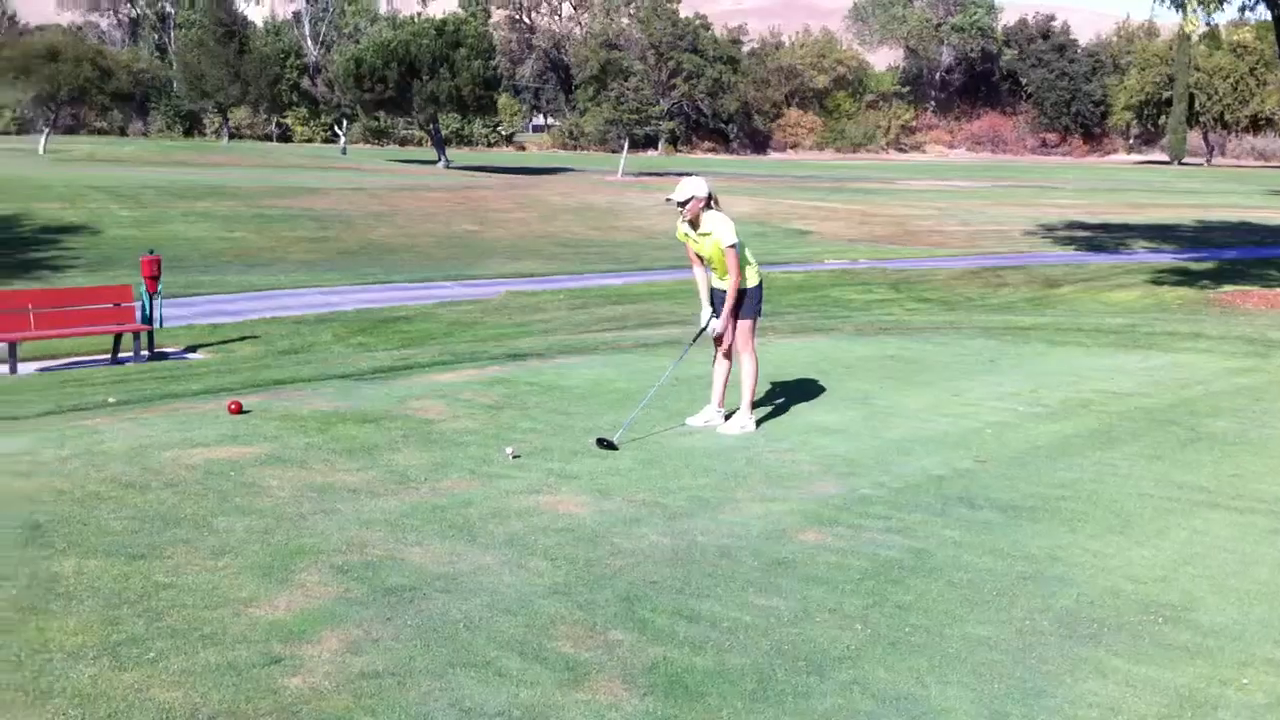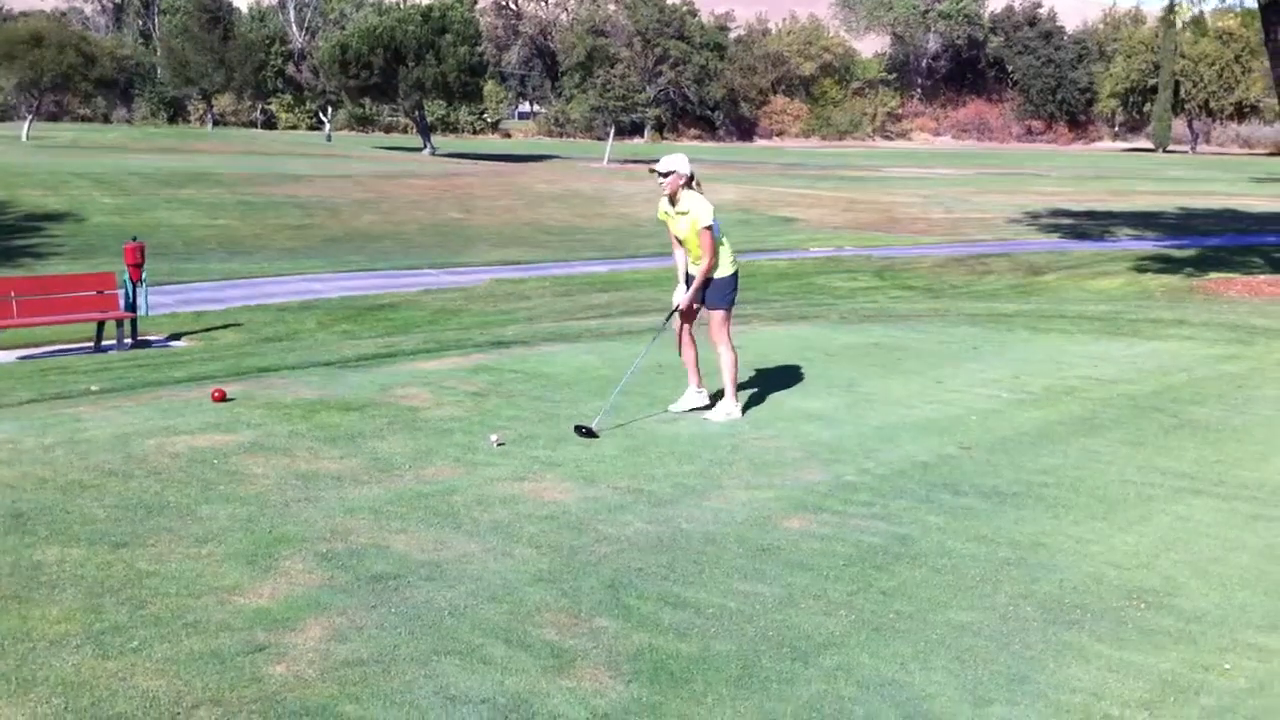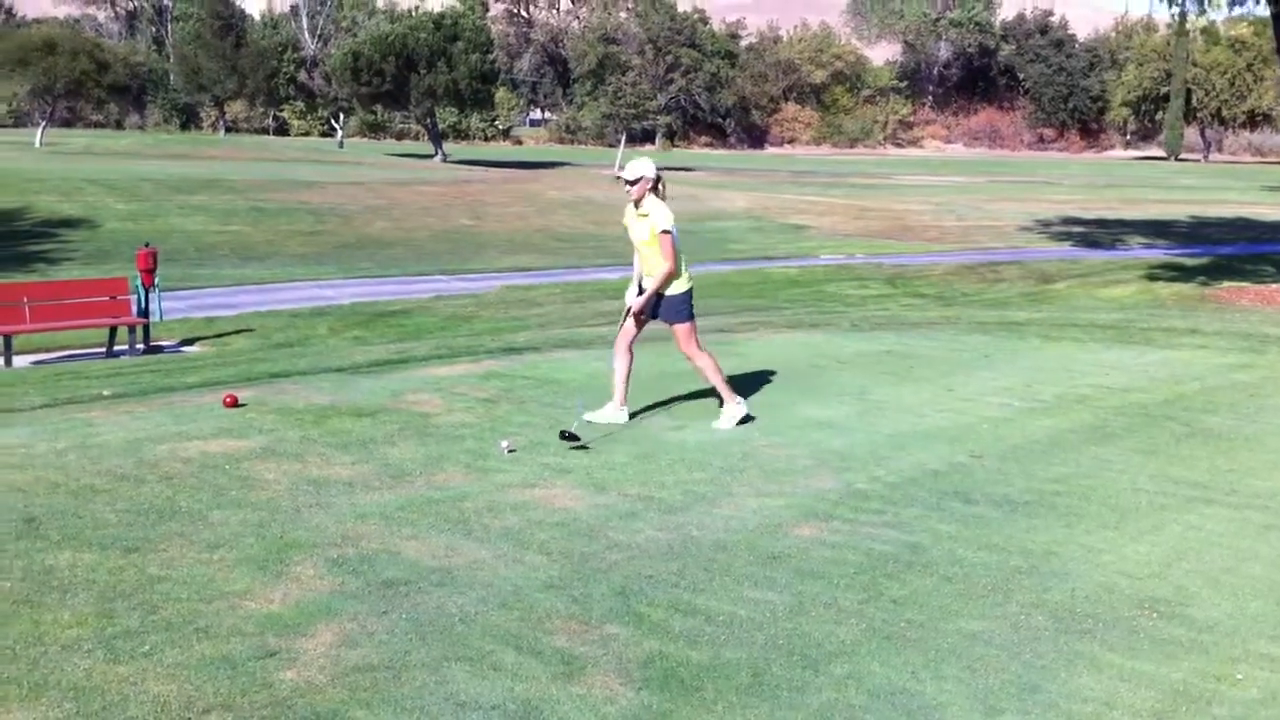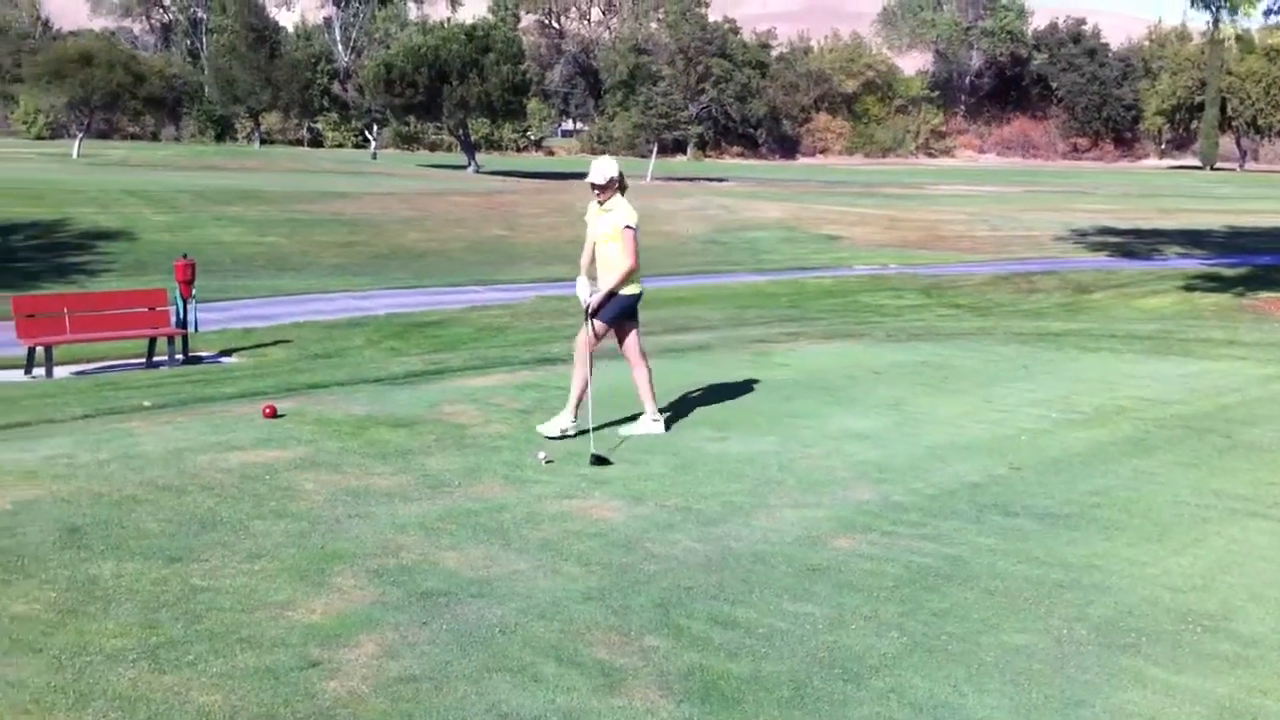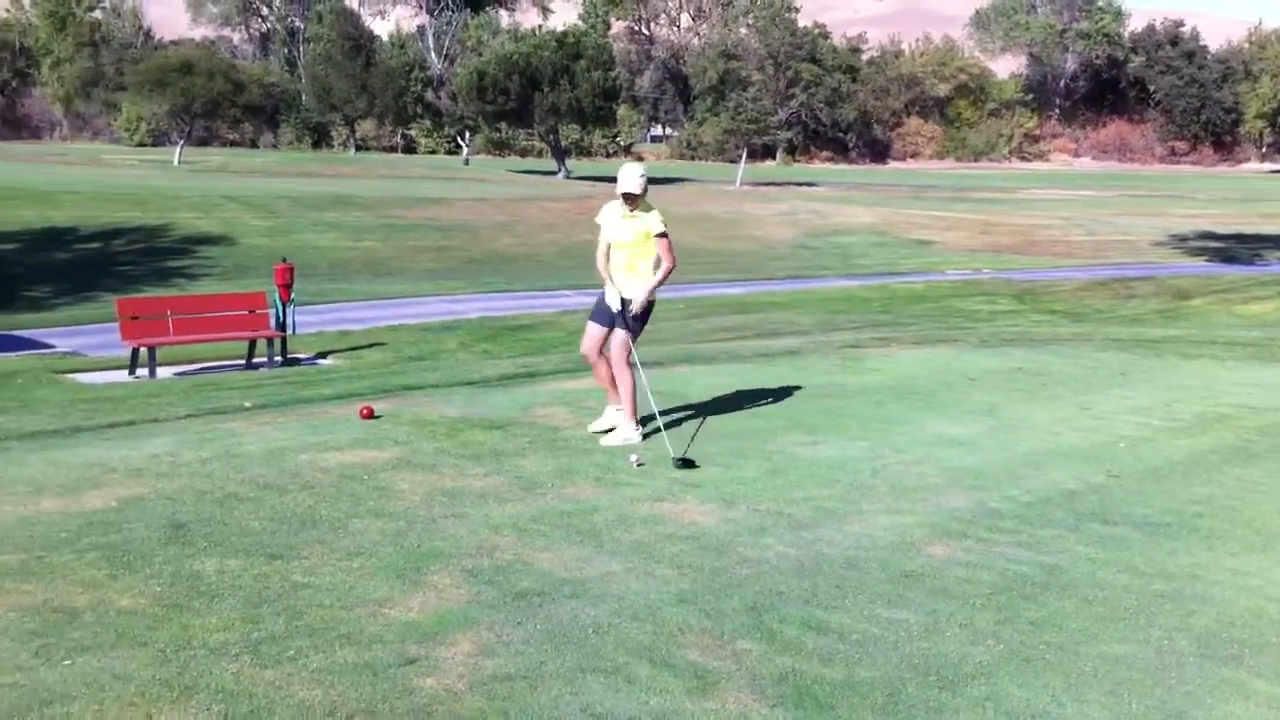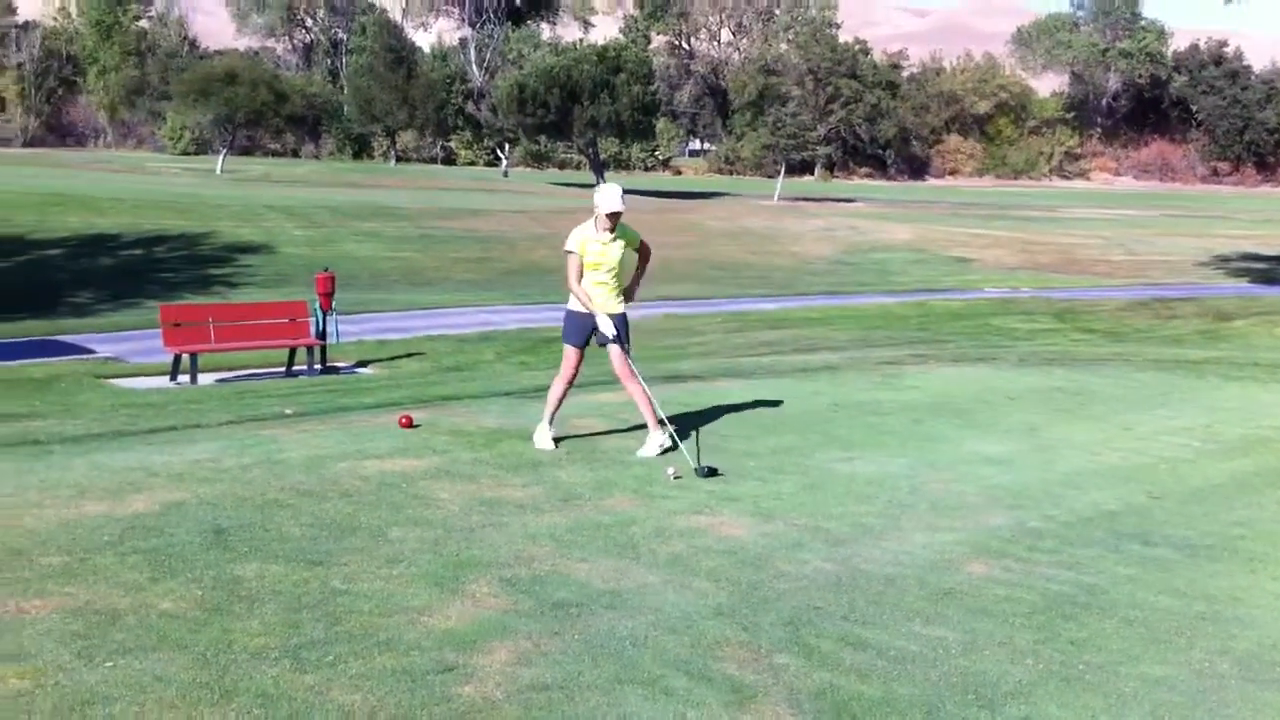
dt=0.4s
person 1, frame 1
left shoulder: (721, 227)
right shoulder: (684, 227)
left elbow: (736, 276)
right elbow: (698, 266)
left wrist: (724, 317)
right wrist: (706, 306)
left hip: (745, 285)
right hip: (720, 286)
left knee: (743, 348)
right knee: (722, 347)
left ankle: (745, 415)
right ankle: (715, 409)
person 1, frame 2
left shoulder: (699, 208)
right shoulder: (665, 205)
left elbow: (710, 258)
right elbow: (678, 247)
left wrist: (690, 293)
right wrist: (680, 283)
left hip: (720, 274)
right hip: (695, 272)
left knee: (719, 337)
right knee: (682, 329)
left ankle: (731, 402)
right ankle: (698, 392)
person 1, frame 3
left shoulder: (660, 215)
right shoulder: (631, 211)
left elbow: (670, 266)
left wrist: (644, 297)
right wrist: (634, 286)
left hip: (674, 290)
right hip: (649, 288)
left knee: (690, 349)
right knee: (622, 339)
left ankle: (733, 403)
right ankle: (618, 406)
person 1, frame 4
left shoulder: (623, 213)
right shoulder: (594, 208)
left elbow: (631, 262)
right elbow: (589, 248)
left wrist: (602, 294)
right wrist: (582, 279)
left hip: (620, 292)
right hip: (614, 291)
left knee: (582, 348)
right knee: (633, 353)
left ankle: (568, 418)
right ankle: (653, 417)
person 1, frame 5
left shoulder: (652, 219)
right shoulder: (608, 212)
left elbow: (669, 263)
right elbow: (602, 255)
left wrist: (645, 293)
right wrist: (609, 285)
left hip: (639, 297)
right hip: (614, 292)
left knee: (618, 357)
right knee: (589, 349)
left ankle: (631, 427)
right ankle: (616, 406)
person 1, frame 6
left shoulder: (627, 234)
right shoulder: (579, 236)
left elbow: (646, 251)
right elbow: (573, 283)
left wrist: (634, 284)
right wrist: (597, 315)
left hip: (614, 311)
right hip: (581, 311)
left knee: (625, 373)
right knee: (568, 373)
left ankle: (657, 433)
right ankle: (544, 427)
